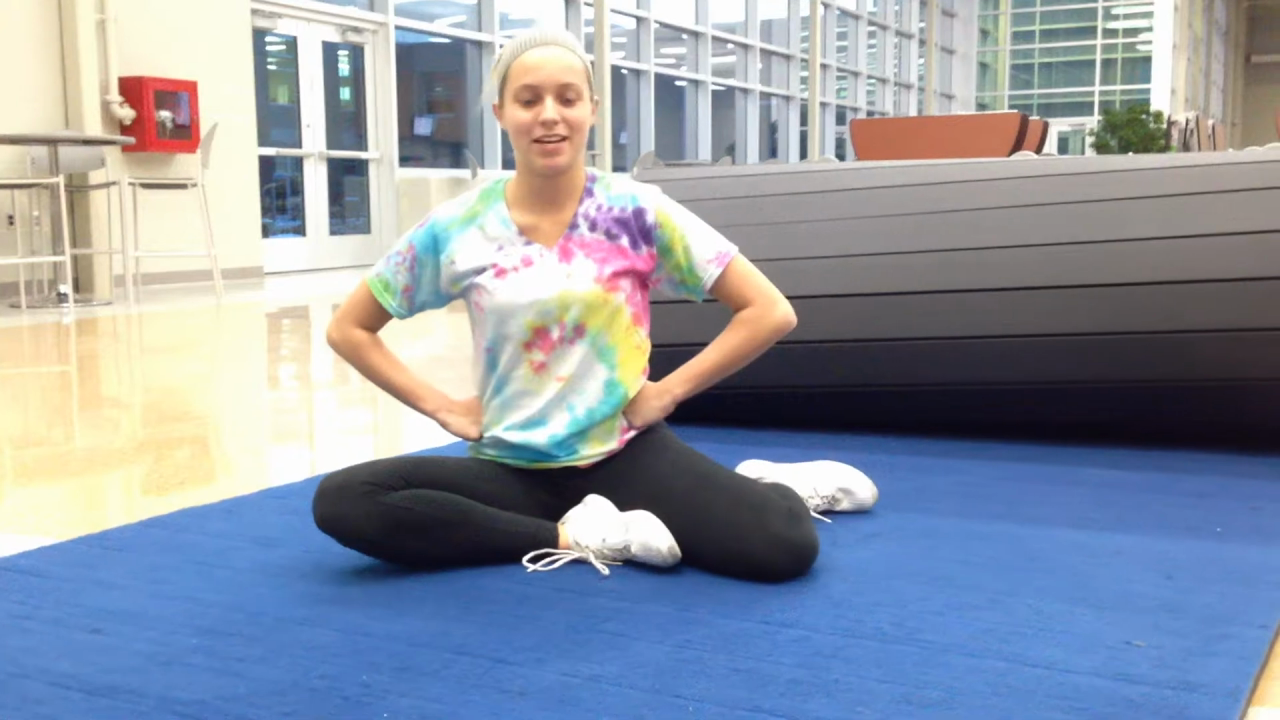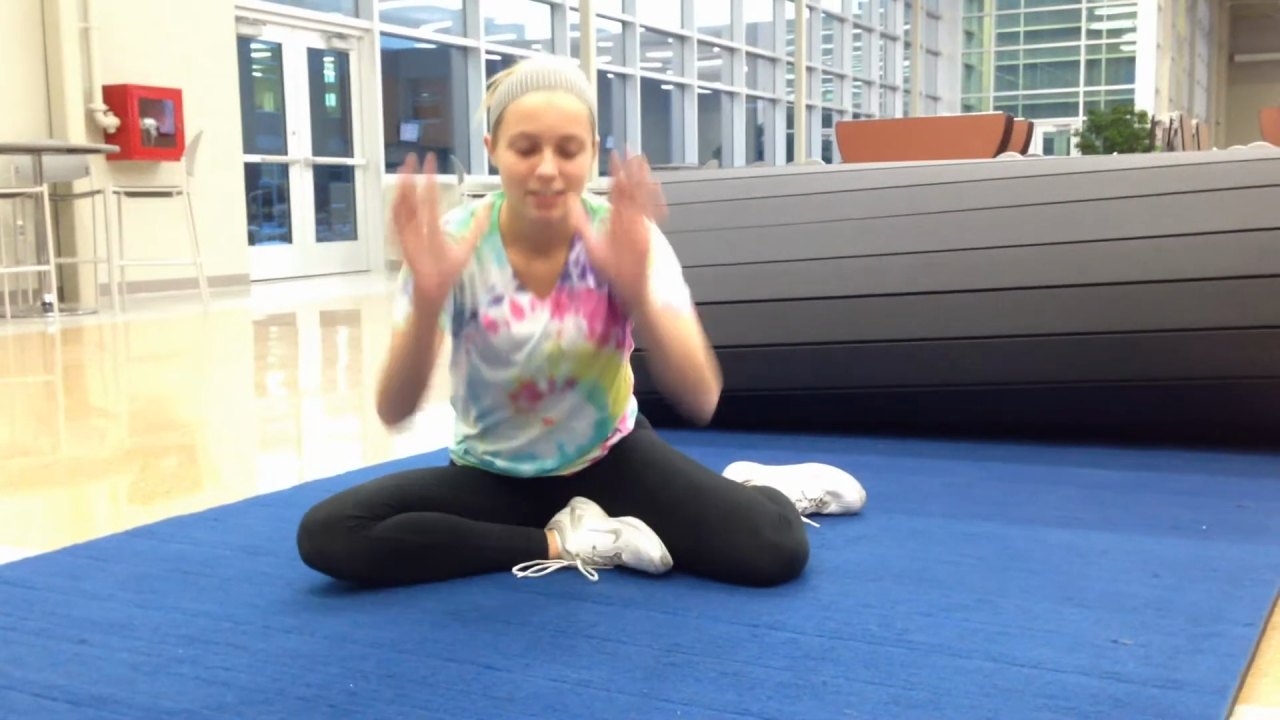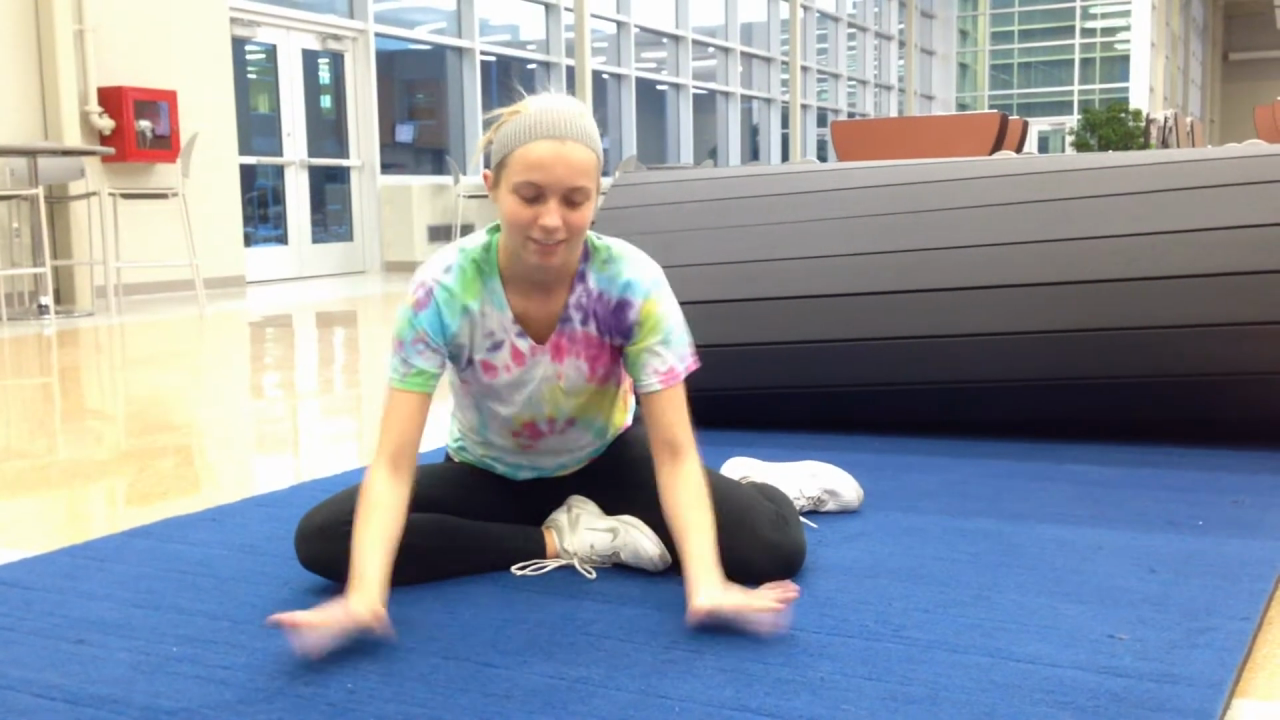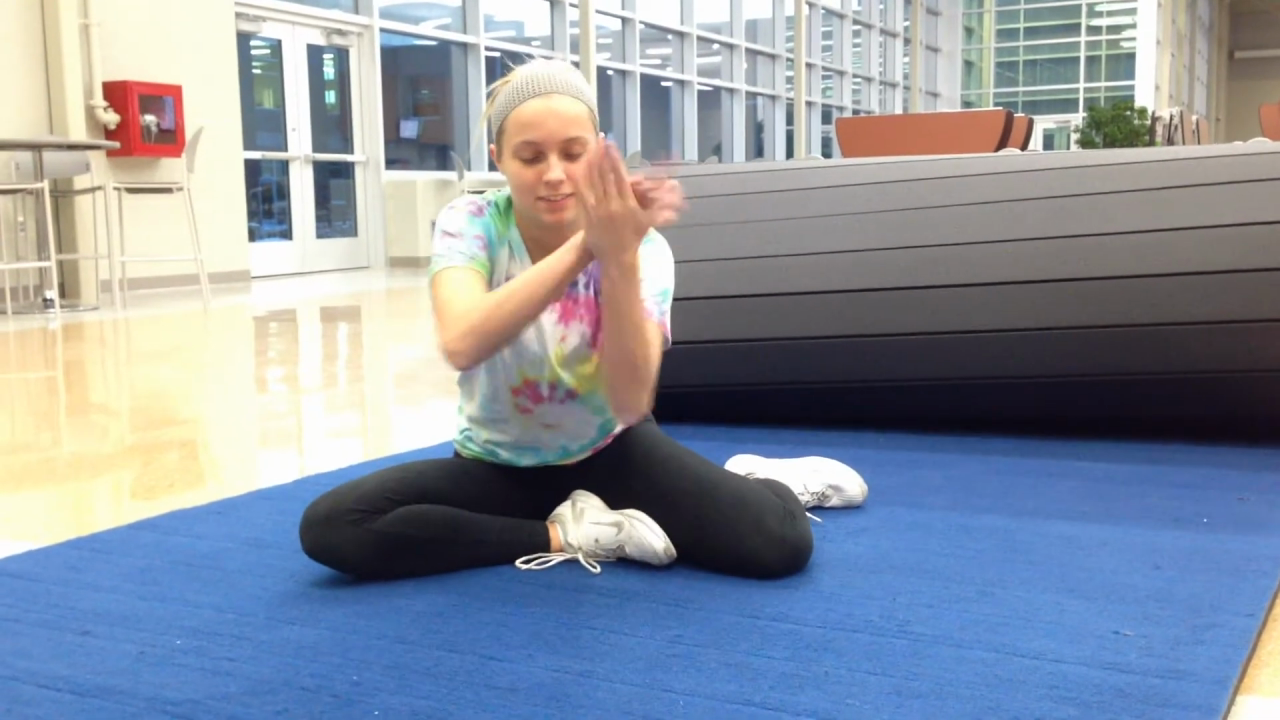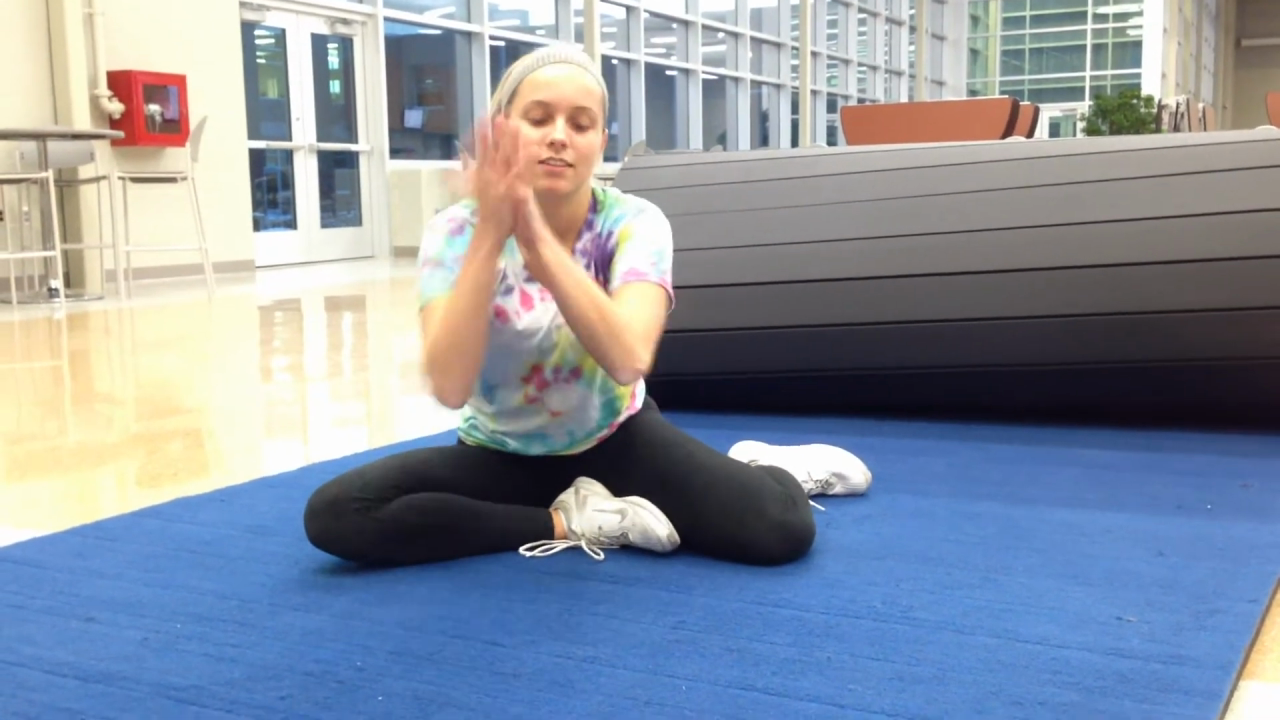
dt=1s
person 1, frame 1
left shoulder: (638, 214)
right shoulder: (455, 230)
left elbow: (770, 312)
right elbow: (348, 329)
left wrist: (666, 392)
right wrist: (443, 406)
left hip: (624, 455)
right hip: (508, 468)
left knee: (786, 546)
right knee: (340, 502)
left ankle: (766, 485)
right ankle: (575, 538)
person 1, frame 2
left shoulder: (627, 240)
right shoulder: (452, 245)
left elbow: (701, 398)
right elbow: (393, 410)
left wrist: (636, 289)
right wrist: (427, 299)
left hip: (607, 461)
right hip: (489, 476)
left knee: (777, 548)
right knee: (326, 536)
left ankle: (756, 485)
right ankle: (565, 542)
person 1, frame 3
left shoulder: (630, 281)
right shoulder: (443, 288)
left elbow: (675, 449)
right elbow: (393, 462)
left wrist: (706, 582)
right wrist: (364, 597)
left hip: (604, 463)
right hip: (487, 476)
left knee: (771, 545)
right knee: (319, 539)
right ankle: (563, 544)
person 1, frame 4
left shoulder: (640, 245)
right shoulder: (469, 225)
left elbow: (631, 401)
right elbow: (462, 345)
left wrist: (620, 261)
right wrist: (580, 246)
left hip: (611, 453)
right hip: (494, 465)
left knee: (781, 542)
right knee: (329, 528)
right ankle: (566, 536)
person 1, frame 5
left shoulder: (635, 224)
right shoulder: (455, 233)
left elbow: (628, 359)
right elbow: (449, 387)
left wrist: (538, 229)
right wrist: (492, 234)
left hip: (614, 438)
right hip: (498, 455)
left knee: (782, 528)
right knee: (333, 516)
left ankle: (761, 464)
right ankle: (568, 524)
